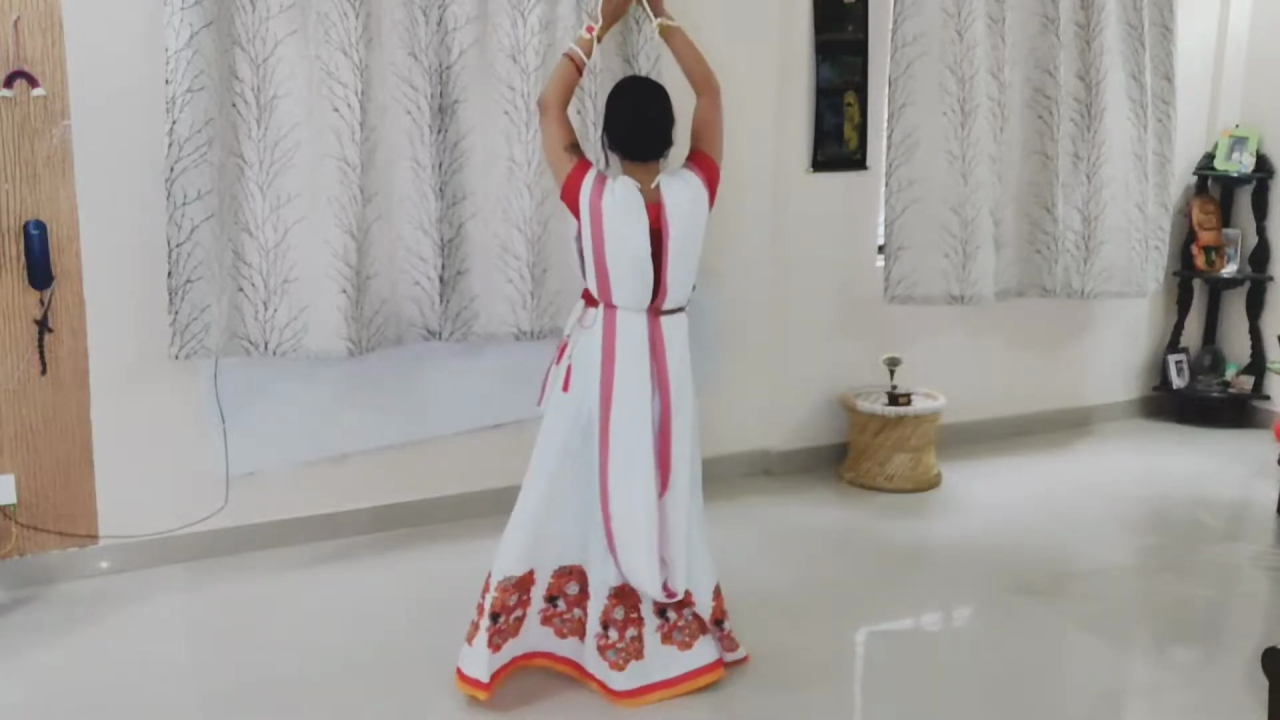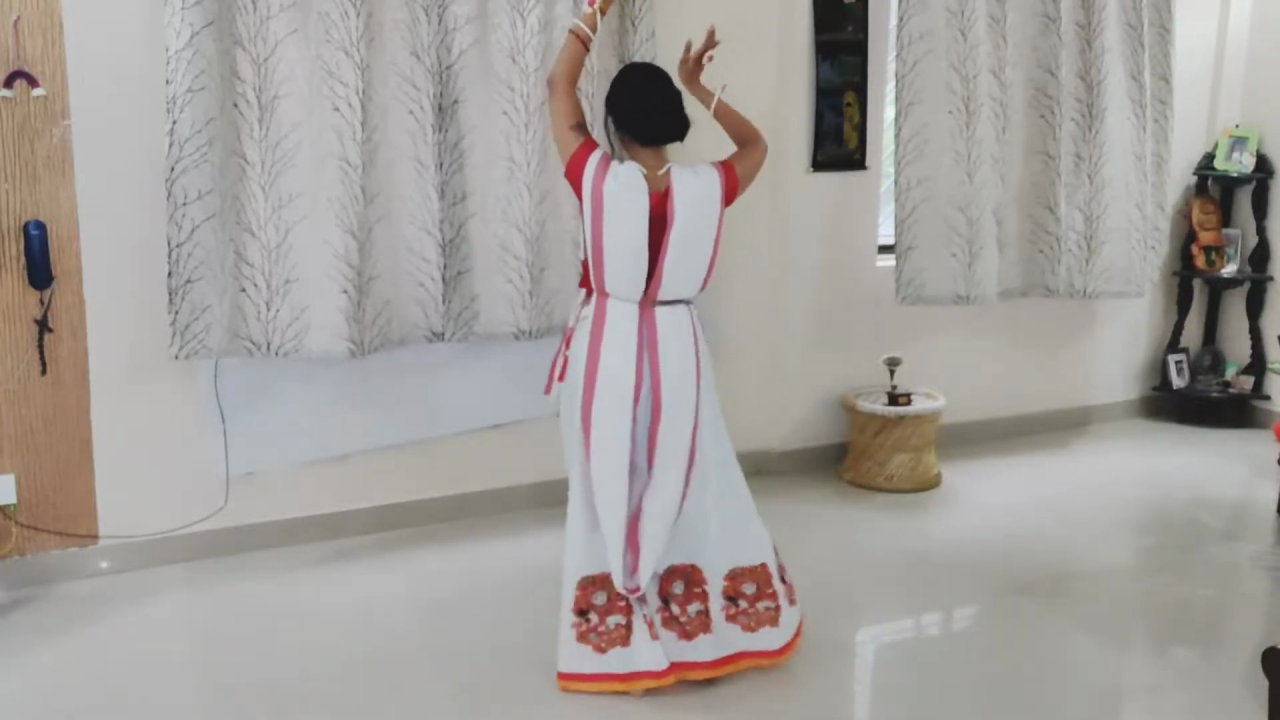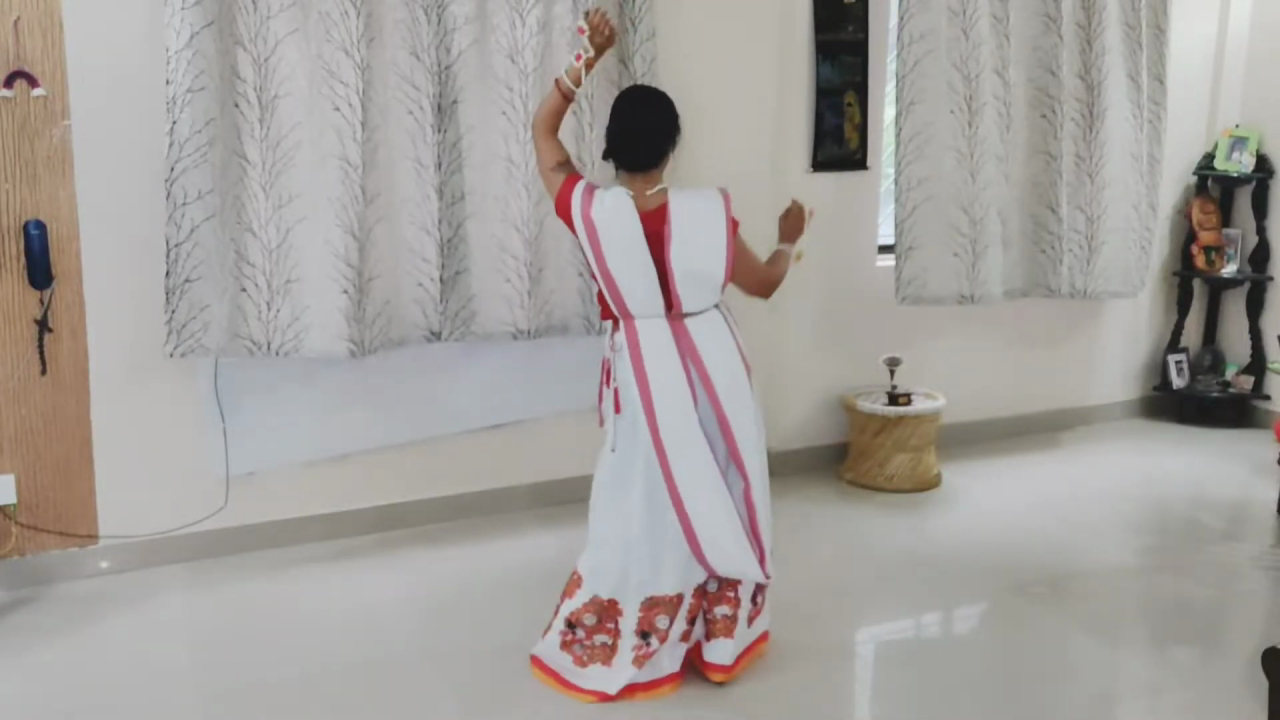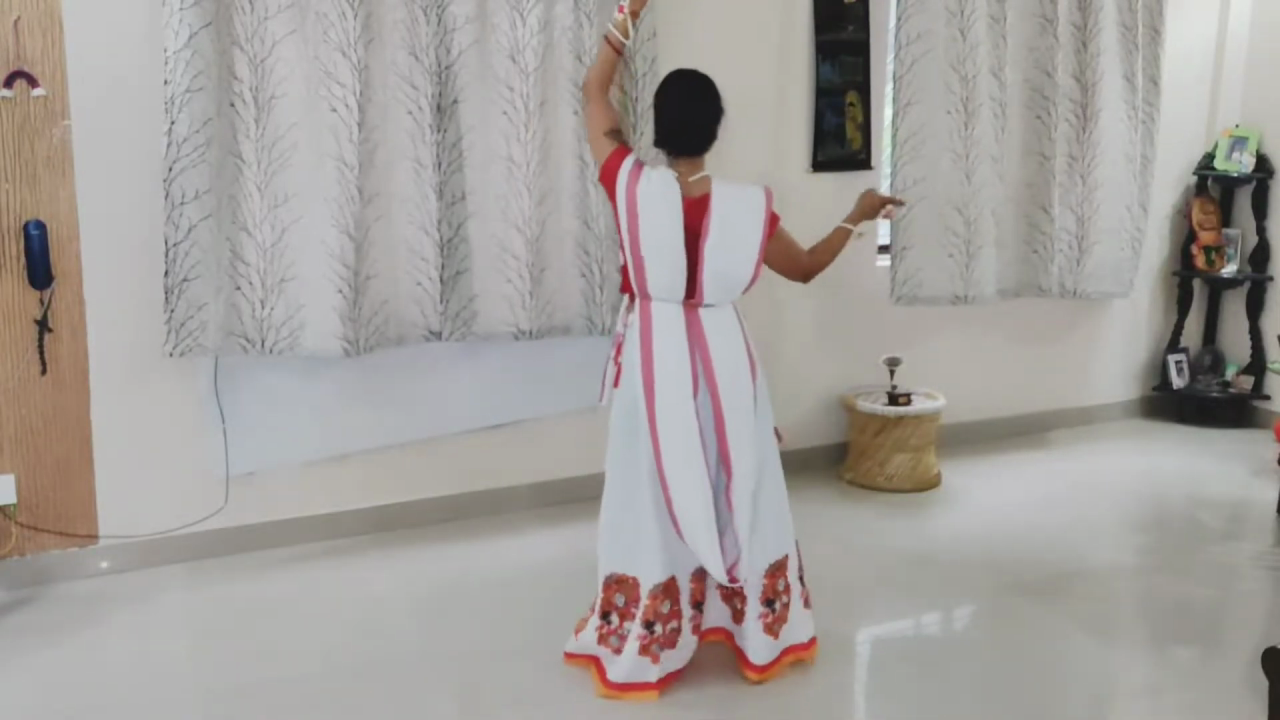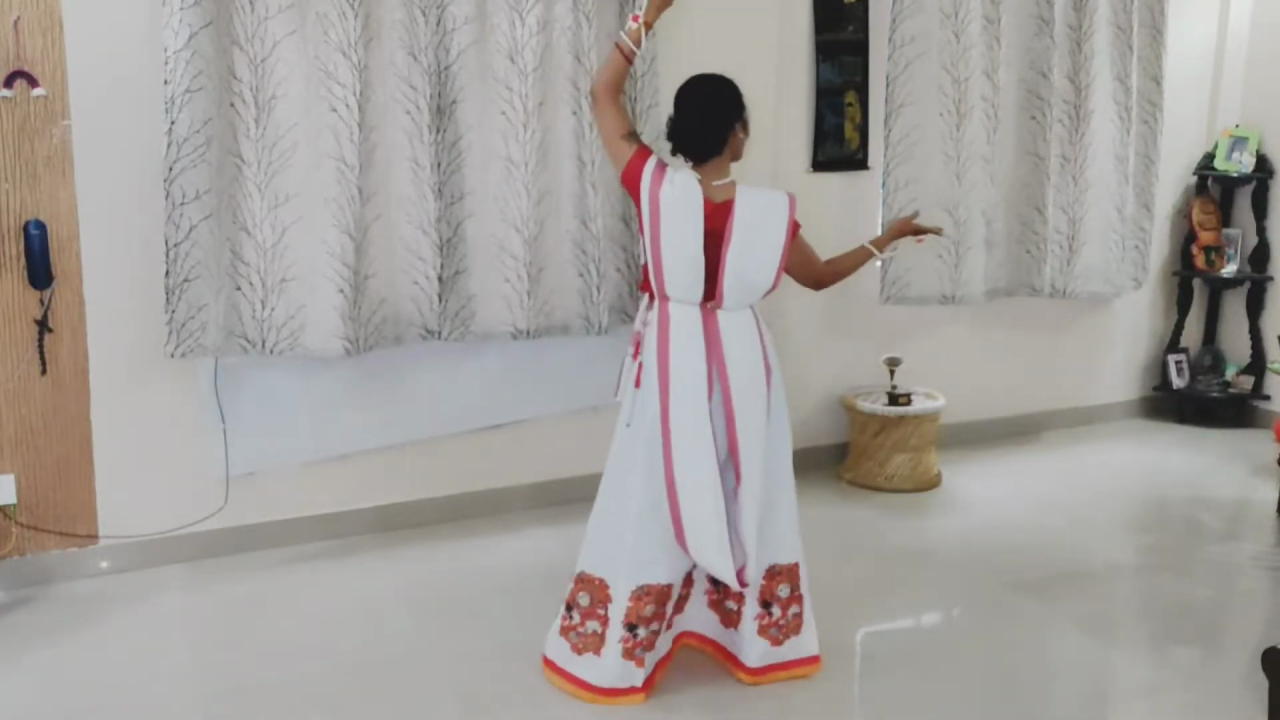
dt=1s
person 1, frame 1
left shoulder: (593, 196)
right shoulder: (695, 192)
left elbow: (550, 105)
right elbow: (709, 92)
left hip: (600, 362)
right hip: (666, 360)
left knee: (569, 506)
right knee: (662, 504)
left ankle: (501, 650)
right ankle: (681, 644)
person 1, frame 2
left shoulder: (598, 179)
right shoulder: (706, 188)
left elbow: (559, 89)
right elbow: (755, 146)
right wrist: (698, 87)
left hip: (605, 353)
right hip: (674, 353)
left knee: (607, 500)
right knee: (694, 493)
left ankle: (625, 648)
right ankle: (715, 631)
person 1, frame 3
left shoulder: (588, 209)
right shoulder: (706, 211)
left elbow: (542, 129)
right elbow: (764, 284)
left wrist: (590, 58)
right wrist: (788, 239)
left hip: (645, 375)
right hip: (713, 369)
left knee: (638, 516)
right knee: (719, 503)
left ankle: (606, 654)
right ankle: (720, 643)
person 1, frame 4
left shoulder: (631, 185)
right shoulder: (747, 207)
left elbow: (594, 94)
right elbow: (804, 268)
right wrist: (856, 218)
left hip: (651, 358)
right hip: (721, 356)
left knee: (652, 497)
right knee: (741, 491)
left ankle: (632, 653)
right ankle: (764, 640)
person 1, frame 5
left shoulder: (655, 187)
right shoulder: (768, 210)
left elbow: (603, 97)
right elbow: (818, 276)
right wrist: (883, 240)
left hip: (669, 360)
right hip: (739, 359)
left knee: (648, 499)
right knee: (750, 496)
left ankle: (608, 655)
right ankle: (761, 641)
